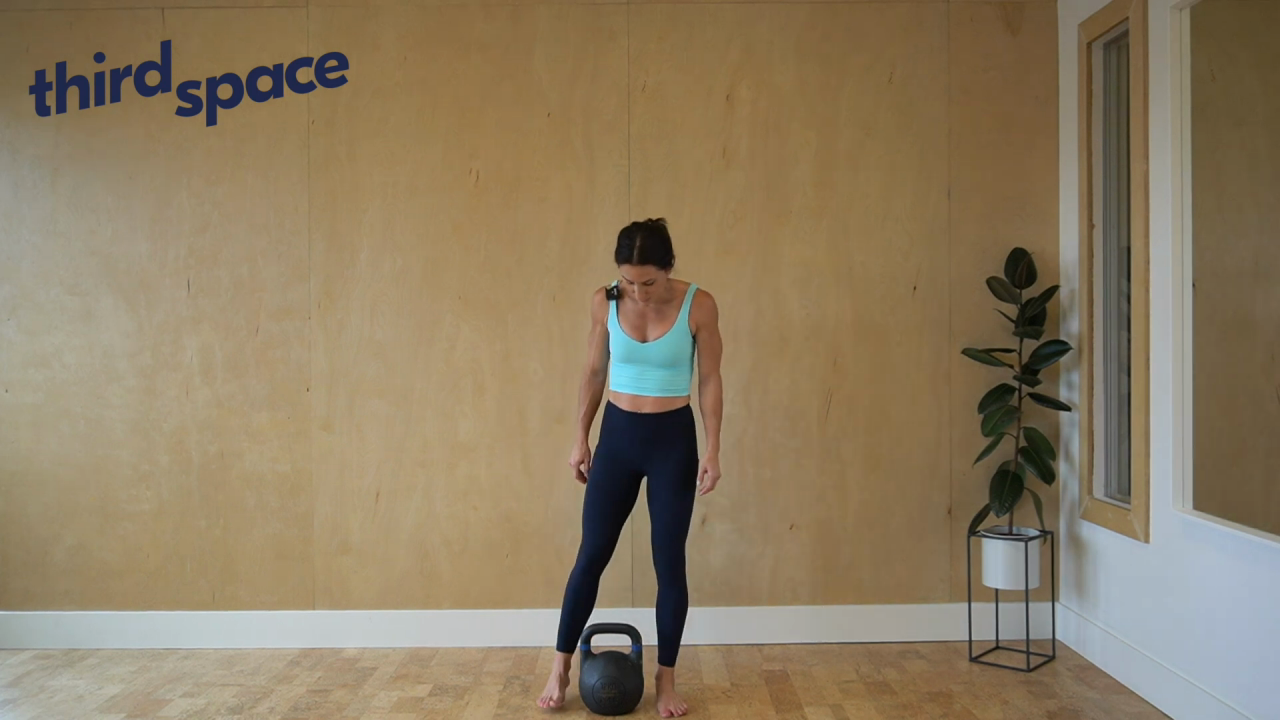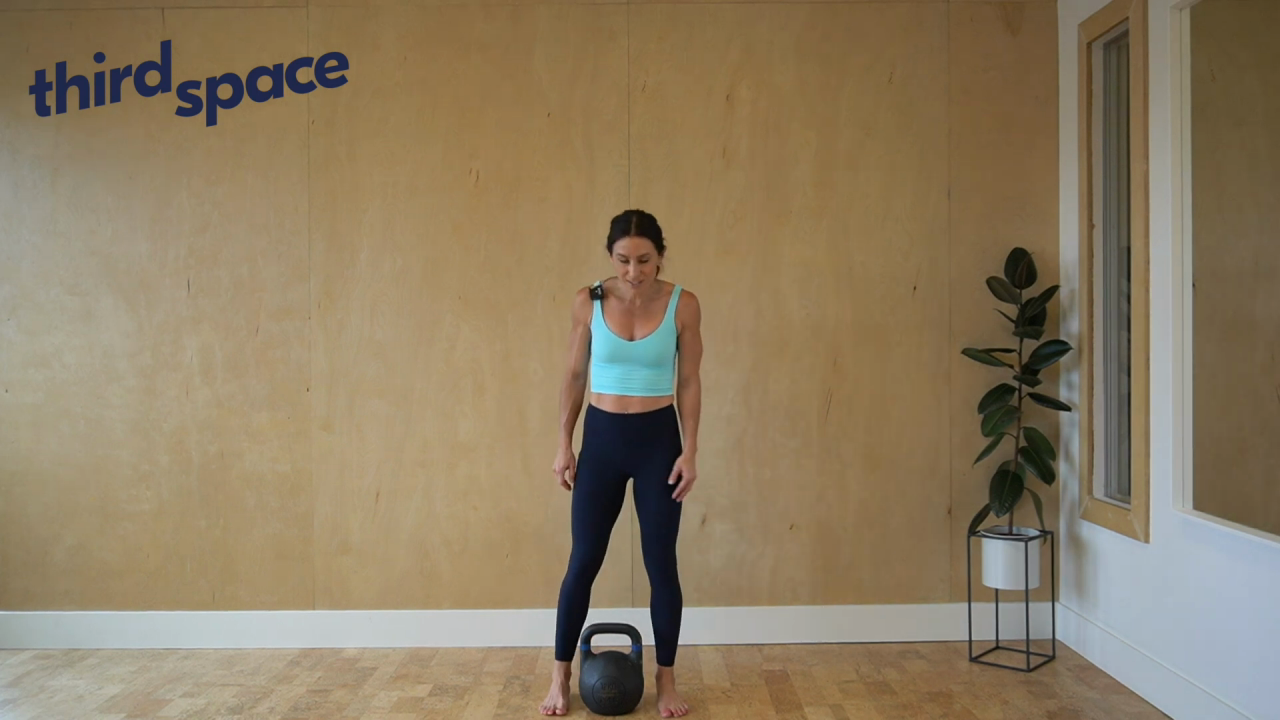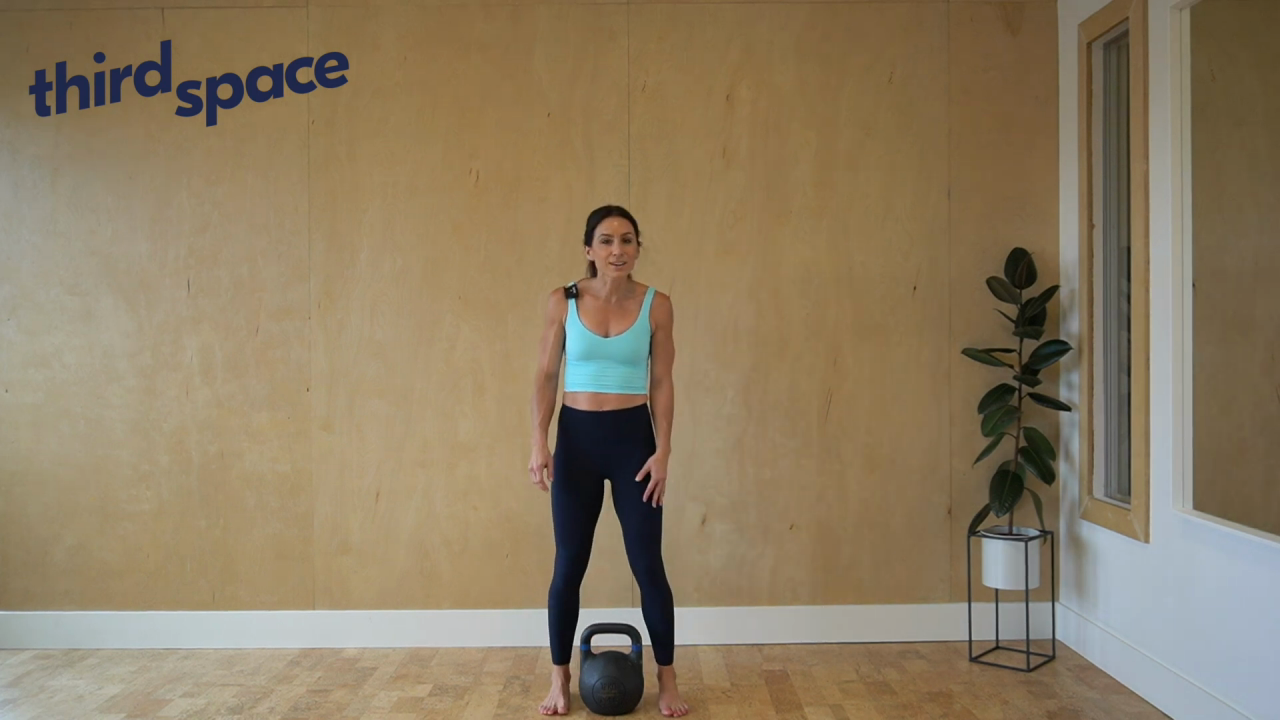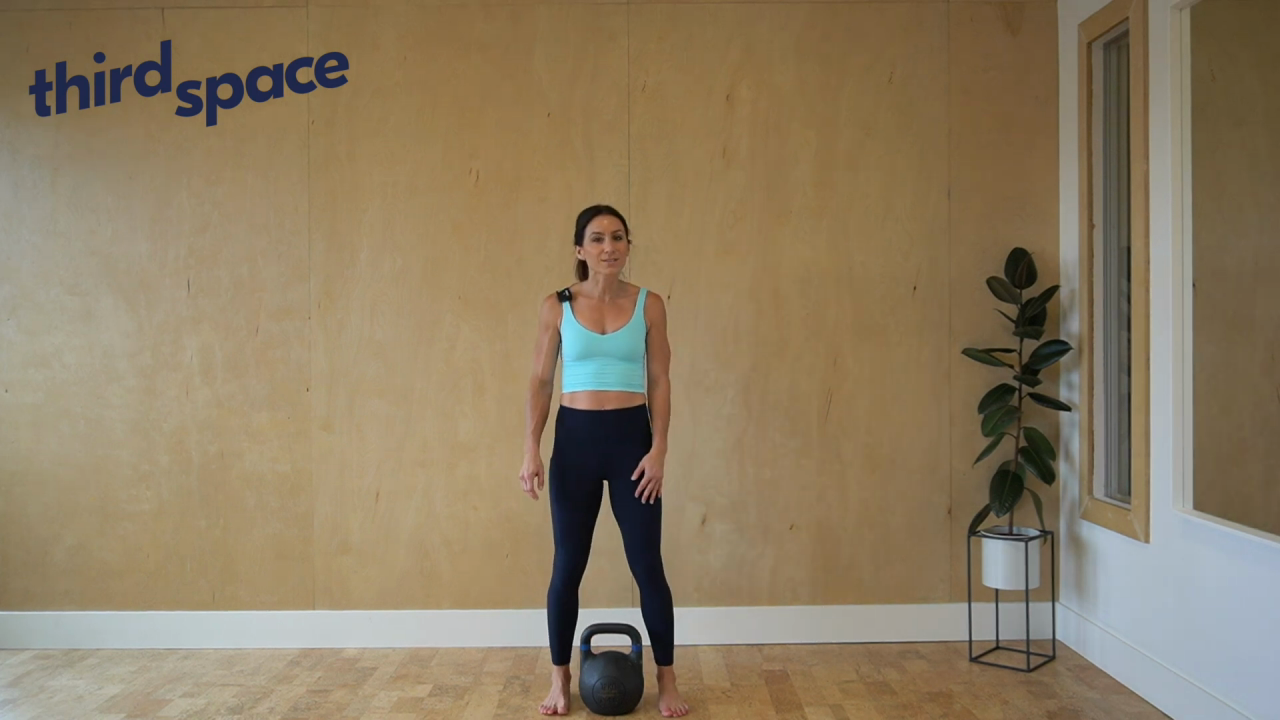
dt=0.3s
person 1, frame 1
left shoulder: (699, 305)
right shoulder: (605, 301)
left elbow: (710, 381)
right elbow: (594, 372)
left wrist: (712, 451)
right wrist: (580, 439)
left hip: (673, 439)
right hip: (618, 436)
left knee: (669, 563)
right knee: (591, 556)
left ankle: (666, 679)
right ankle: (560, 667)
person 1, frame 2
left shoulder: (683, 305)
right shoulder: (588, 301)
left elbow: (689, 382)
right elbow: (575, 375)
left wrist: (689, 451)
right wrist: (564, 444)
left hip: (657, 440)
right hip: (602, 438)
left knee: (661, 564)
right knee: (583, 562)
left ankle: (666, 679)
right ankle: (561, 676)
person 1, frame 3
left shoulder: (656, 305)
right shoulder: (562, 301)
left elbow: (661, 382)
right elbow: (545, 375)
left wrist: (662, 451)
right wrist: (539, 442)
left hip: (633, 438)
right hip: (576, 437)
left knee: (648, 564)
right knee: (569, 565)
left ankle: (666, 678)
right ankle: (560, 678)
person 1, frame 4
left shoulder: (649, 304)
right shoulder: (556, 306)
left elbow: (659, 382)
right elbow: (540, 382)
left wrist: (658, 449)
right wrist: (531, 450)
left hip: (631, 439)
right hip: (575, 439)
left knee: (647, 565)
right knee: (568, 566)
left ankle: (666, 678)
right ankle: (560, 678)
